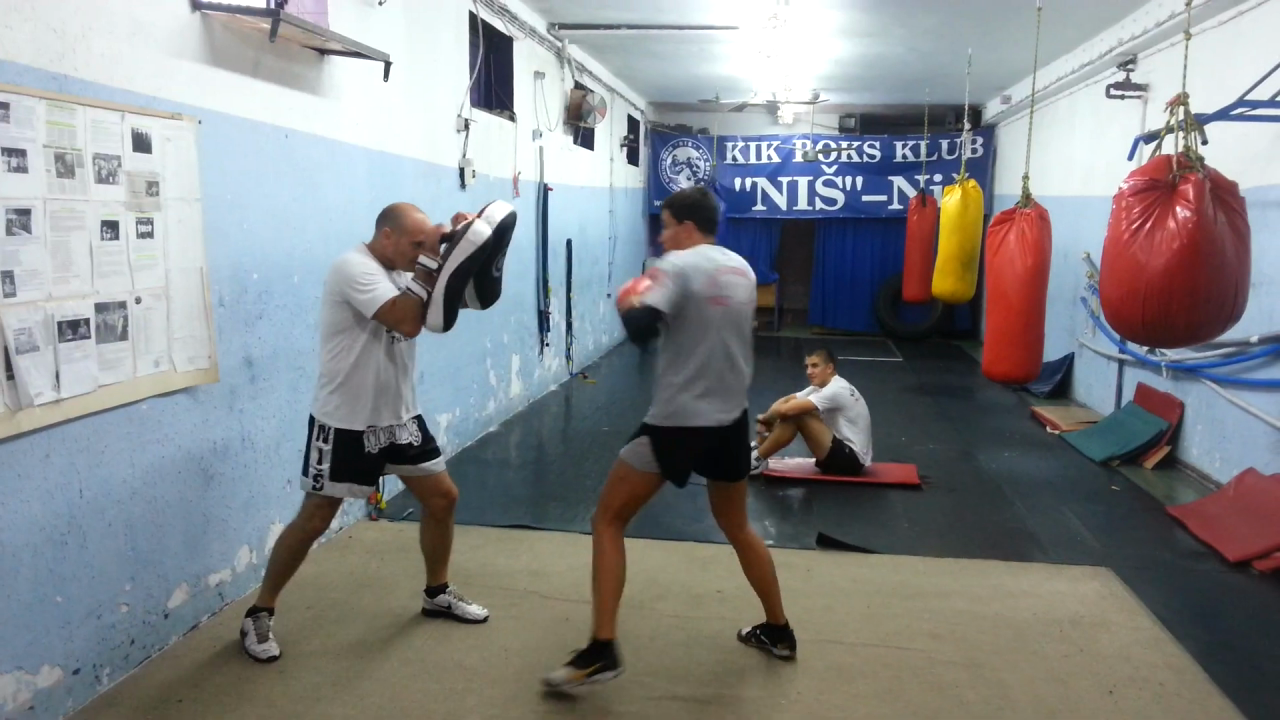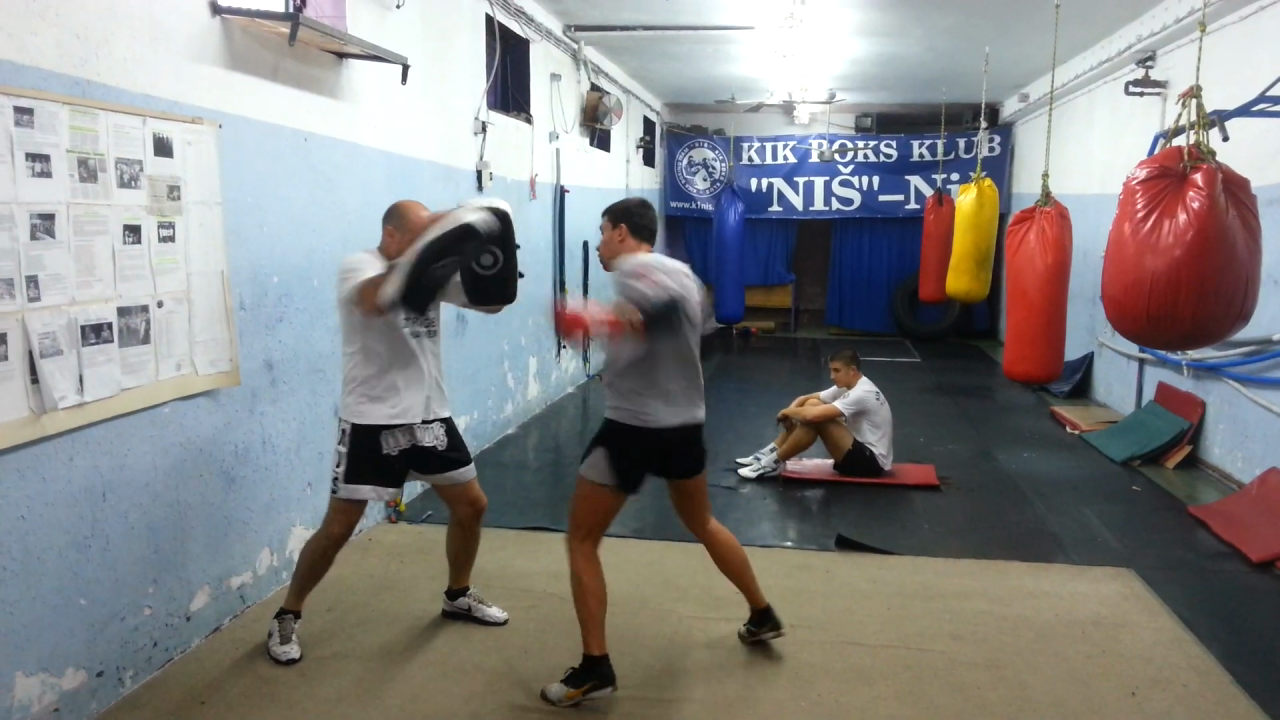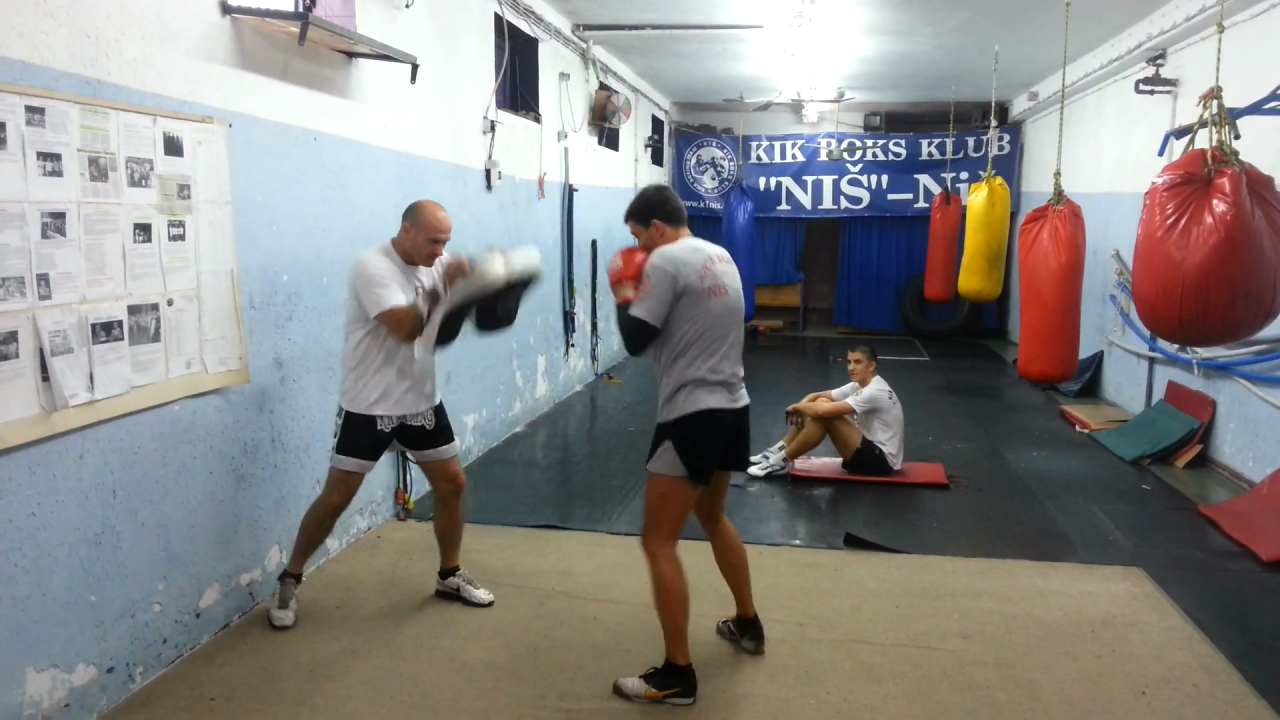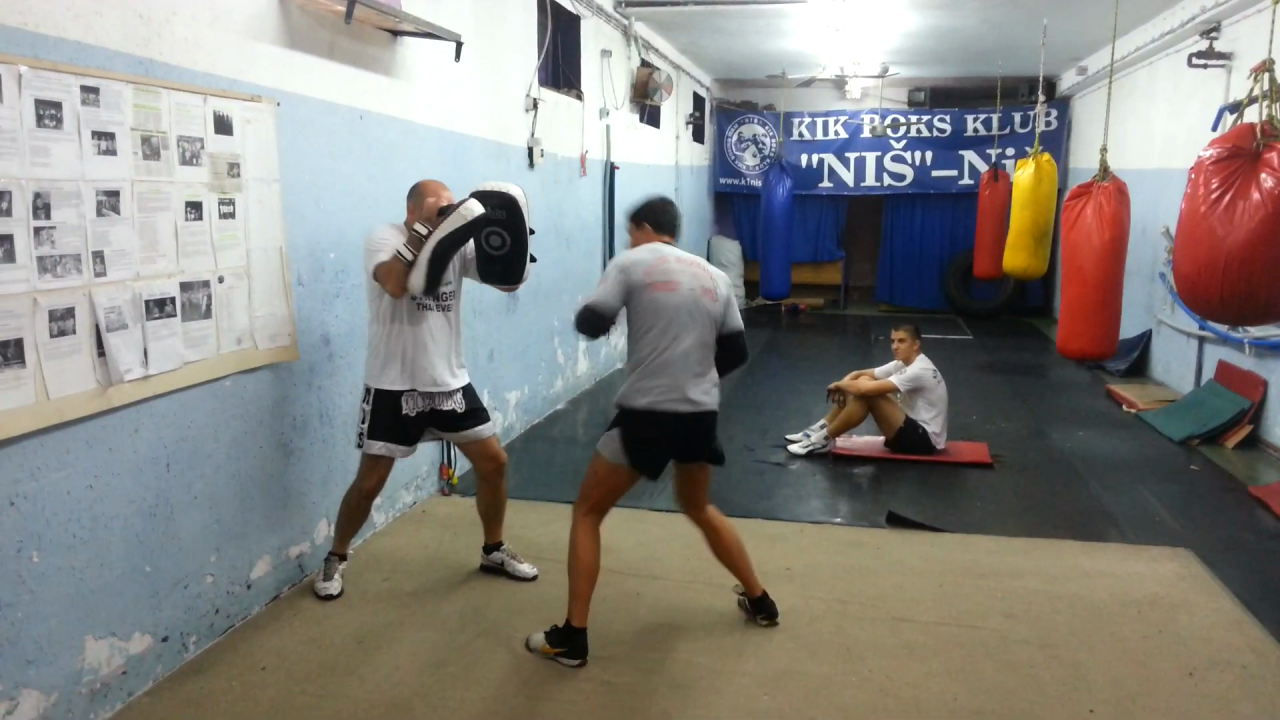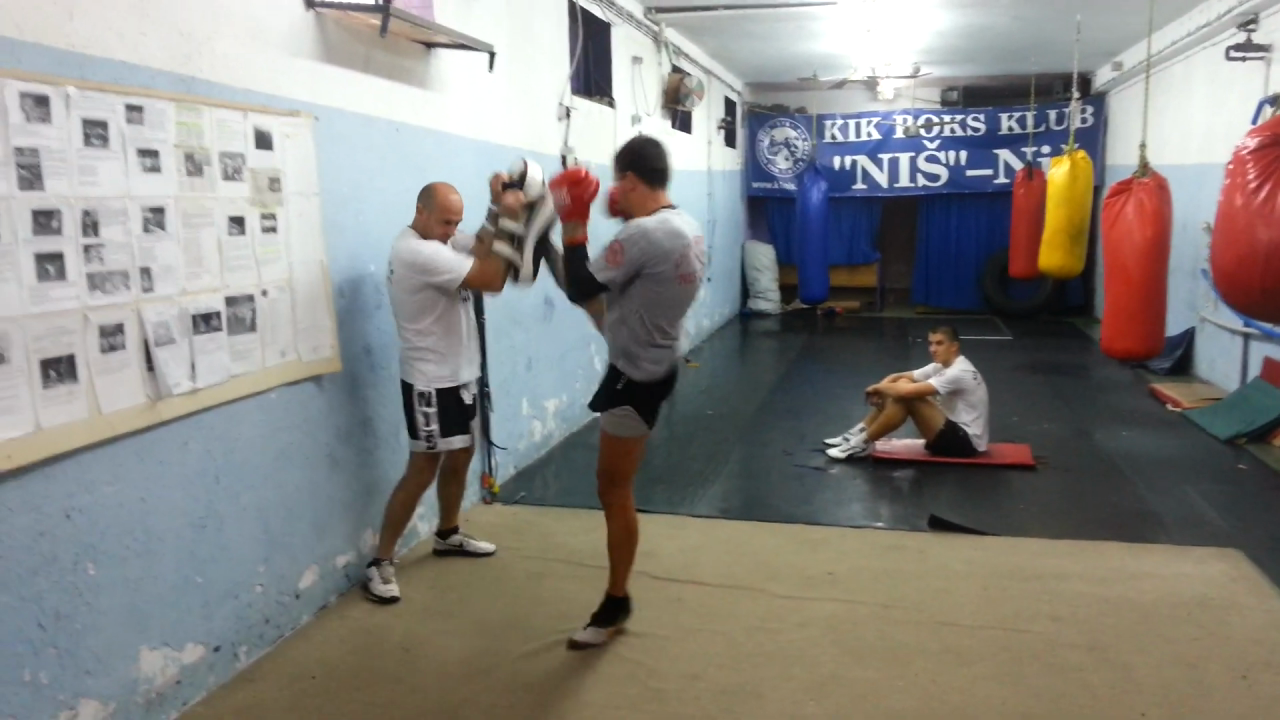
dt=1s
person 1, frame 1
left shoulder: (678, 265)
right shoulder: (742, 269)
left elbow: (643, 328)
left wrist: (633, 300)
left hip: (676, 423)
right hip: (731, 420)
left knee: (607, 521)
right knee: (737, 526)
left ankle: (601, 650)
right ankle: (779, 630)
person 1, frame 2
left shoulder: (637, 271)
right shoulder: (673, 274)
left elbow: (672, 312)
left wrist: (616, 319)
left hip: (632, 429)
right hip: (685, 423)
left knee: (581, 540)
right knee: (702, 523)
left ankle: (595, 668)
right ankle: (763, 616)
person 1, frame 3
left shoulder: (667, 260)
right shoulder: (720, 256)
left elbow: (635, 340)
left wrist: (624, 294)
right wrist: (645, 292)
left hip: (692, 415)
right hip: (733, 408)
left knee: (659, 542)
right knee: (712, 515)
left ankle: (677, 674)
right ankle: (748, 623)
person 1, frame 4
left shoulder: (632, 262)
right shoulder: (715, 277)
left elbow: (590, 323)
right elbow: (737, 353)
left wrist: (611, 305)
left hip: (649, 411)
right hip: (700, 412)
left knee: (587, 513)
right knee: (699, 510)
left ankle: (573, 636)
right ankle: (759, 600)
person 1, frame 5
left shoulder: (644, 235)
right shoulder: (680, 228)
left elbow: (583, 288)
left wrist: (573, 225)
left hip: (638, 378)
left knee: (613, 490)
left ankle: (615, 605)
person 2, frame 1
left shoulder: (400, 271)
right shoulder: (354, 269)
left elbow: (457, 300)
right elbow: (409, 323)
left wrist: (470, 246)
right wrist: (431, 262)
left hip: (397, 414)
right hip: (345, 421)
left knee: (443, 498)
right knee: (313, 521)
left ankle: (437, 593)
right ankle: (259, 614)
person 2, frame 2
right shoulder: (358, 266)
left elbow: (489, 301)
right elbow: (374, 302)
left hip: (429, 415)
right hip: (371, 422)
left knee: (472, 505)
right knee: (338, 528)
left ankle: (458, 596)
right ankle: (287, 616)
person 2, frame 3
left shoulder: (434, 265)
right shoulder: (372, 267)
right elbow: (404, 328)
right wrist: (443, 285)
left hip: (421, 400)
right hip: (368, 405)
left knee: (452, 483)
right knee: (336, 497)
left ankle: (450, 576)
right ankle: (290, 579)
person 2, frame 4
left shoulder: (456, 245)
right shoulder: (383, 238)
right elbow: (395, 284)
right wrist: (424, 228)
left hip: (450, 381)
right hip: (393, 386)
left knee: (494, 462)
right knee: (369, 482)
left ankle: (494, 551)
right ankle: (336, 558)
person 2, frame 5
left shoulder: (433, 242)
right shoulder: (418, 254)
left elbow: (478, 254)
right elbow: (490, 279)
left wrist: (497, 214)
right wrist: (509, 222)
left hip: (456, 372)
right hip: (433, 381)
left knee: (461, 454)
right knee: (423, 470)
left ankle: (448, 534)
right ankle: (381, 562)
